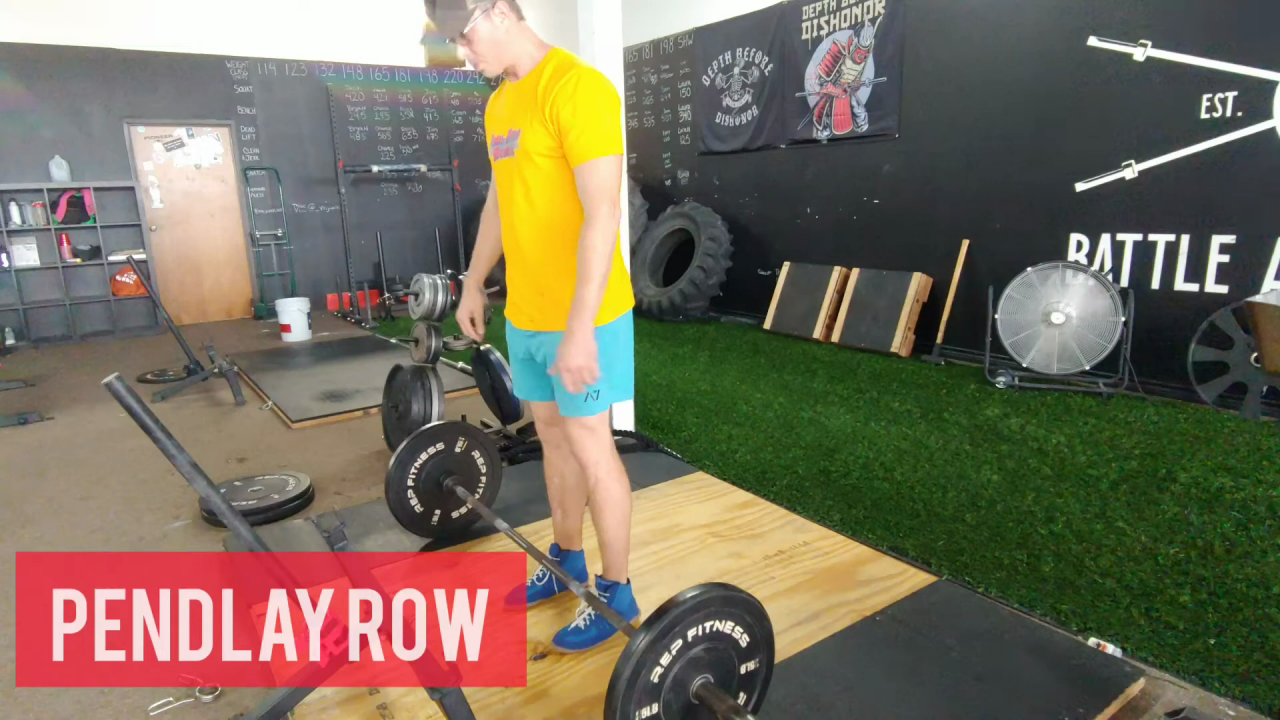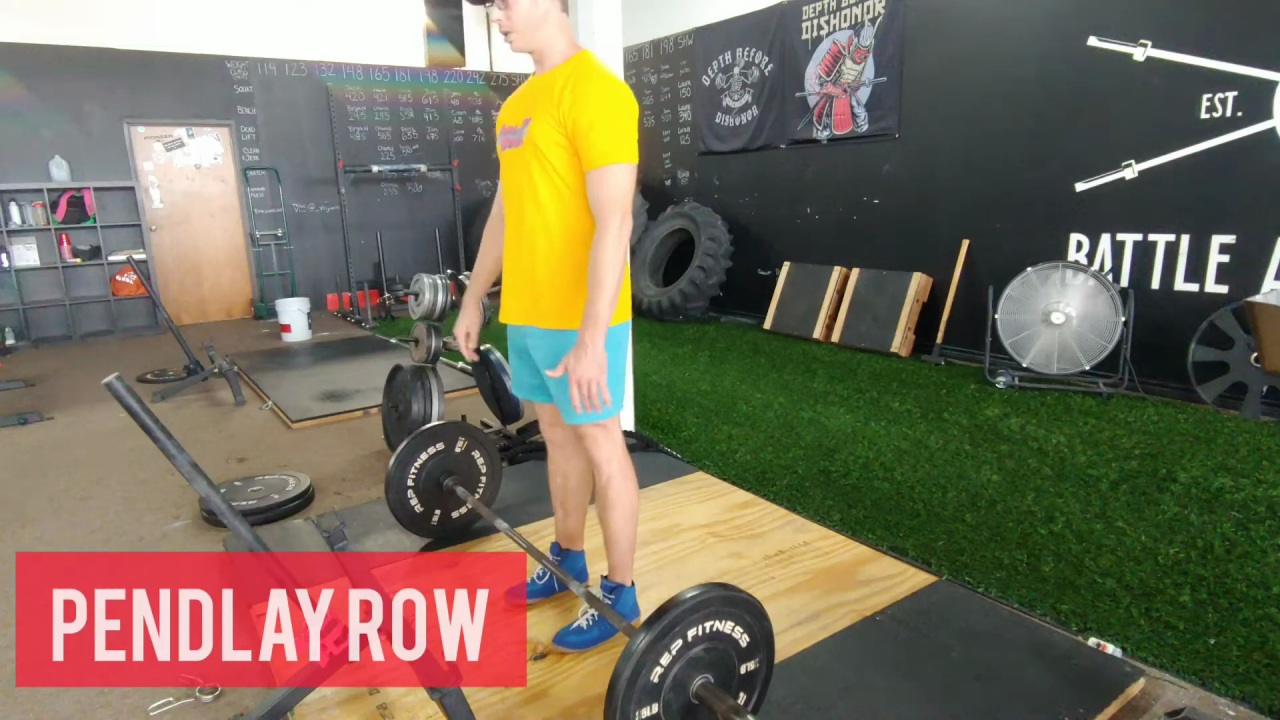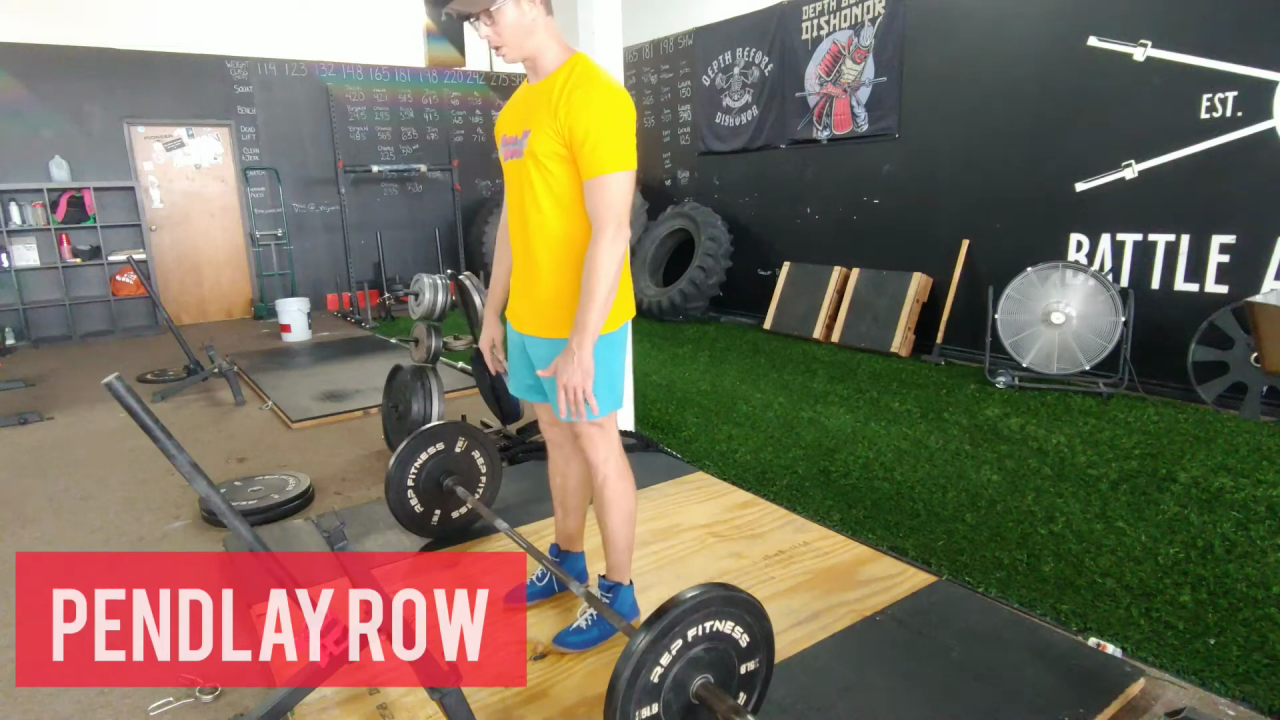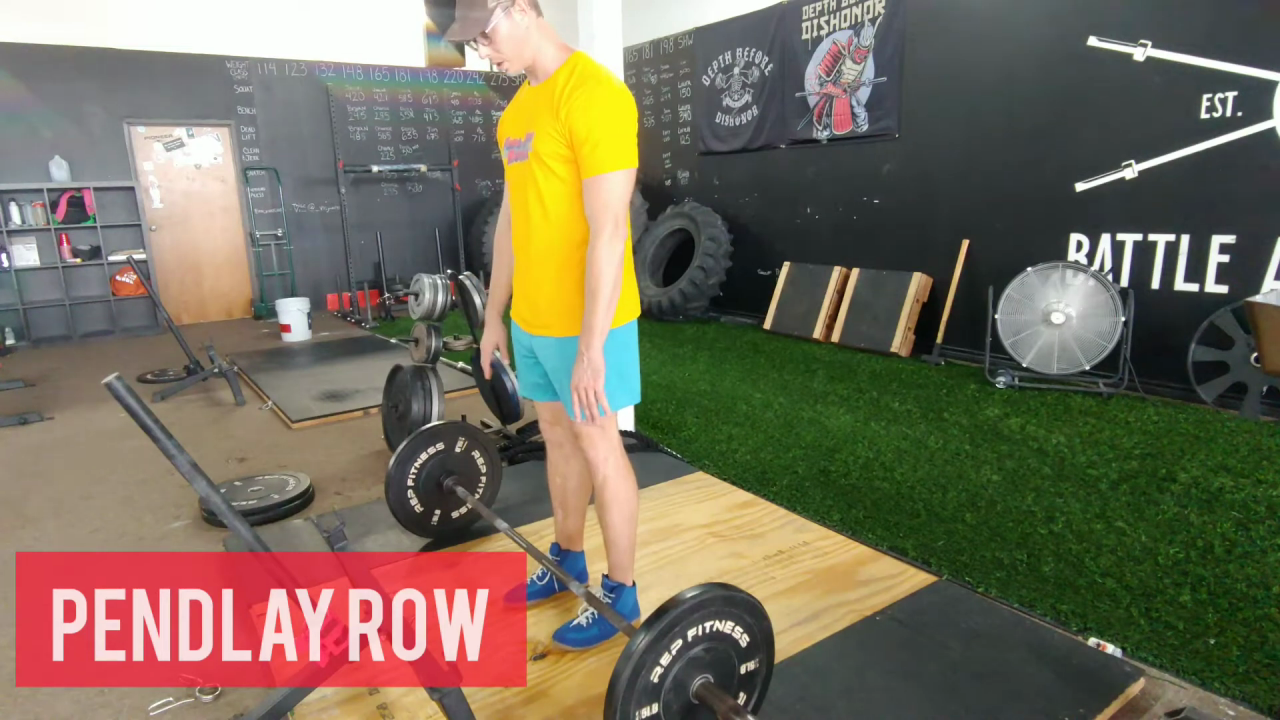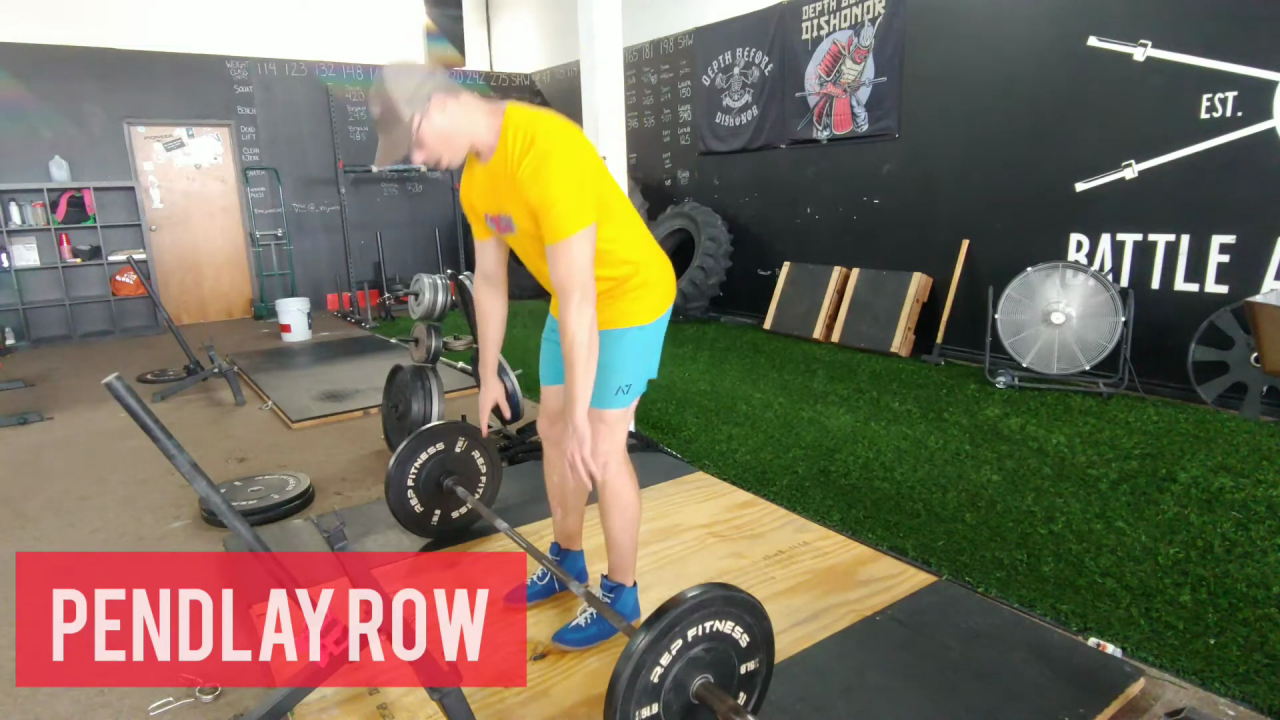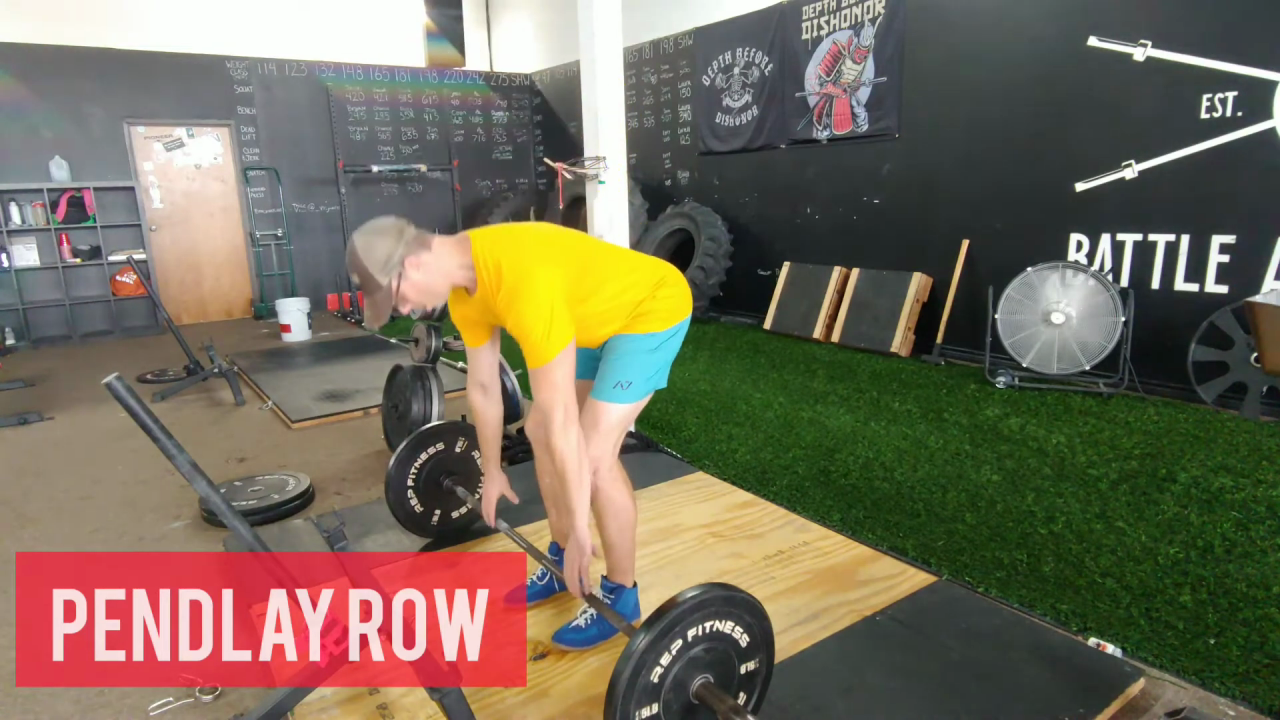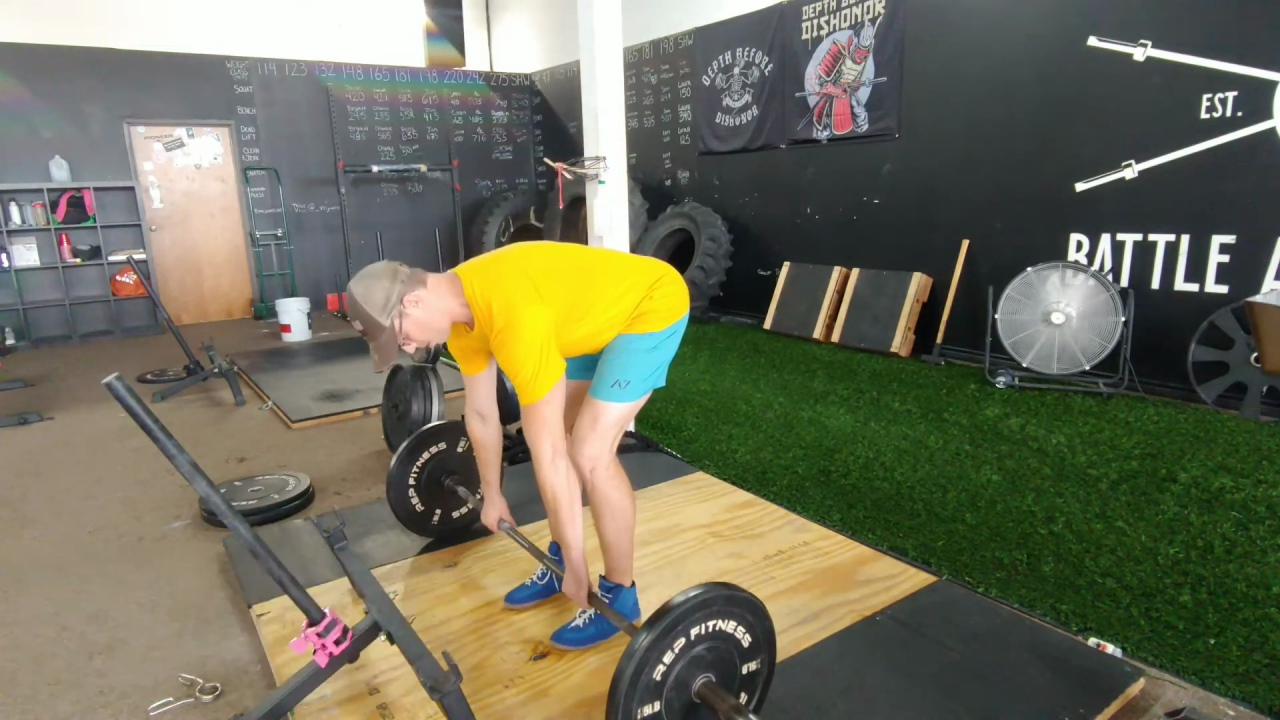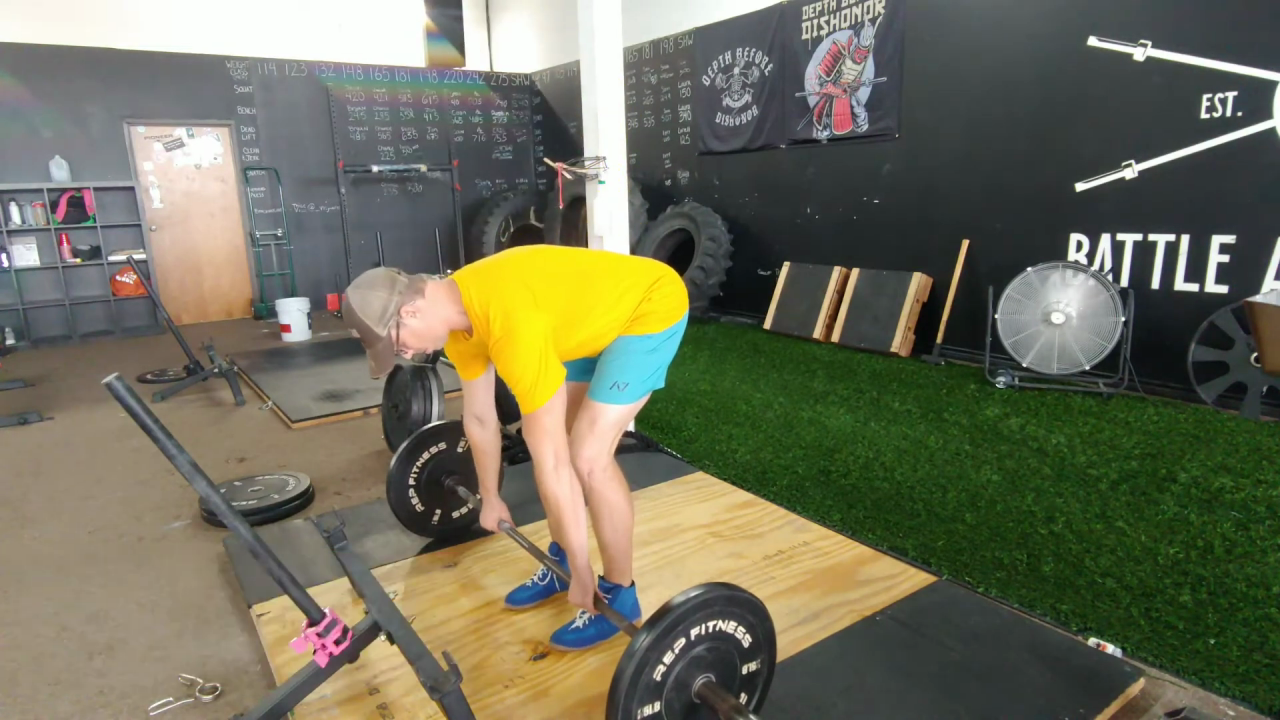
dt=0.5s
person 1, frame 1
left shoulder: (578, 89)
right shoulder: (500, 103)
left elbow: (602, 216)
left wrist: (580, 329)
right wrist: (474, 282)
left hip: (582, 313)
right hip: (527, 311)
left knee: (588, 441)
right knee: (553, 434)
left ankle: (616, 591)
right ankle: (567, 559)
person 1, frame 2
left shoulder: (595, 92)
right shoulder: (518, 103)
left elbow: (613, 224)
left wrist: (591, 338)
right wrist: (471, 300)
left hip: (579, 317)
right hip: (527, 310)
left knee: (598, 443)
right knee: (557, 434)
left ankle: (620, 594)
right ankle: (567, 560)
person 1, frame 3
left shoulder: (594, 97)
right shoulder: (517, 106)
left elbow: (611, 232)
left wrist: (581, 345)
right wrist: (493, 313)
left hip: (580, 320)
right hip: (530, 315)
left knee: (595, 444)
right knee: (558, 438)
left ankle: (618, 593)
right ankle: (567, 561)
person 1, frame 4
left shoulder: (595, 96)
right shoulder: (517, 109)
left elbow: (606, 232)
left wrist: (592, 346)
right wrist: (494, 315)
left hip: (587, 320)
right hip: (534, 316)
left knee: (597, 447)
right knee: (558, 436)
left ankle: (620, 594)
right ankle: (567, 561)
person 1, frame 5
left shoulder: (548, 155)
right shoulder: (475, 177)
left elbow: (578, 296)
right elbow: (489, 279)
left wrist: (580, 418)
right wrist: (487, 375)
left hip: (628, 297)
right hip: (577, 306)
left knee: (600, 449)
right knee: (551, 430)
left ankle: (621, 595)
right ankle: (567, 560)
person 1, frame 6
left shoulder: (523, 284)
right shoulder: (462, 286)
left elbow: (563, 421)
right elbow: (482, 386)
left wrist: (580, 532)
right wrist: (491, 471)
left hip: (653, 310)
right hip: (602, 311)
left knee: (593, 454)
right knee: (538, 431)
left ankle: (621, 596)
right ankle: (560, 563)
person 1, frame 7
left shoulder: (514, 319)
right shoulder: (459, 307)
left elbow: (551, 456)
right elbow: (480, 414)
left wrist: (576, 566)
right wrist: (491, 495)
left hip: (652, 305)
right hip: (602, 310)
left knee: (590, 453)
right knee: (543, 431)
left ankle: (619, 595)
right ankle: (557, 562)
person 1, frame 8
left shoulder: (511, 327)
right shoulder: (456, 310)
left elbow: (554, 463)
right elbow: (479, 418)
left wrist: (581, 574)
right wrist: (490, 498)
left hip: (651, 307)
right hip: (602, 310)
left knee: (588, 455)
right knee: (546, 433)
left ankle: (619, 594)
right ankle: (560, 563)
